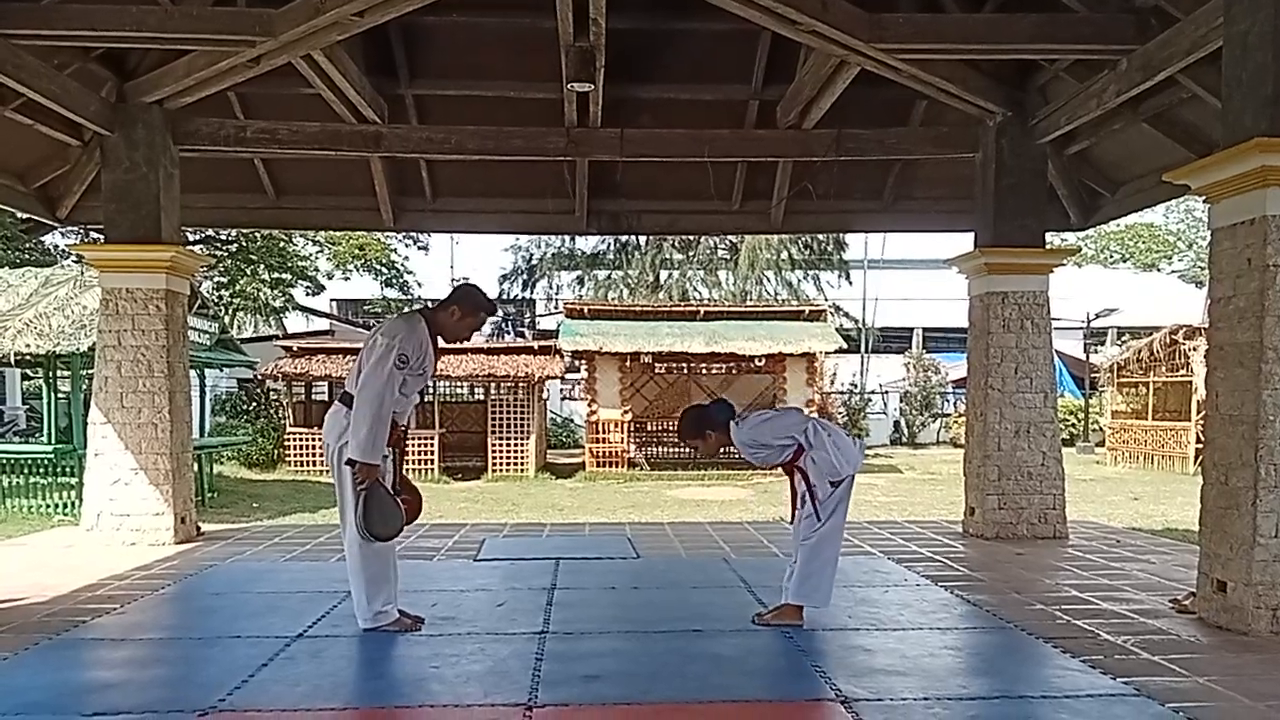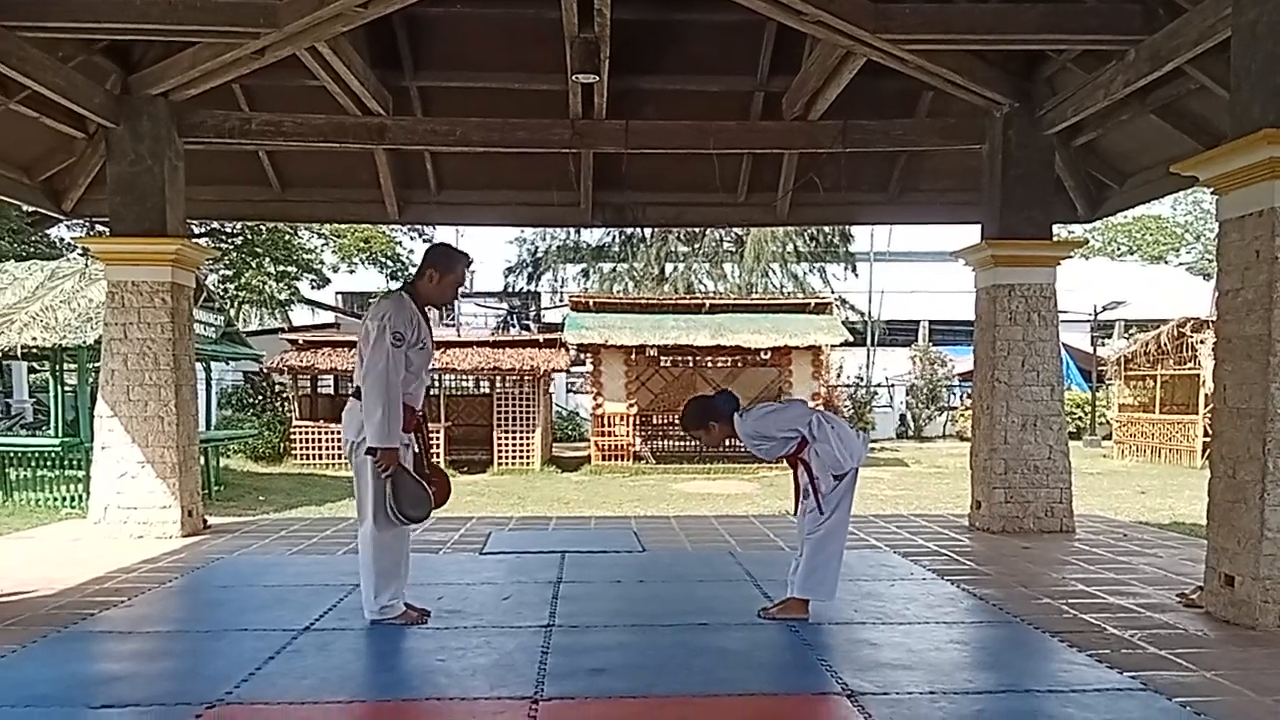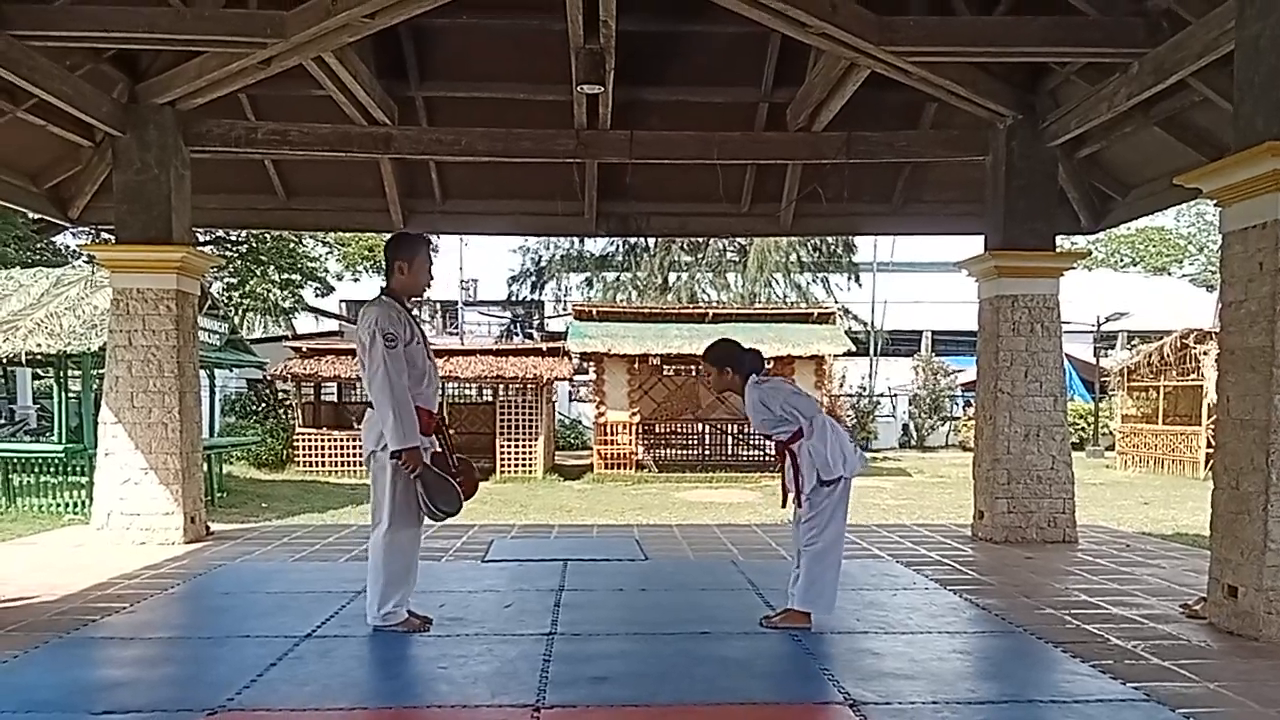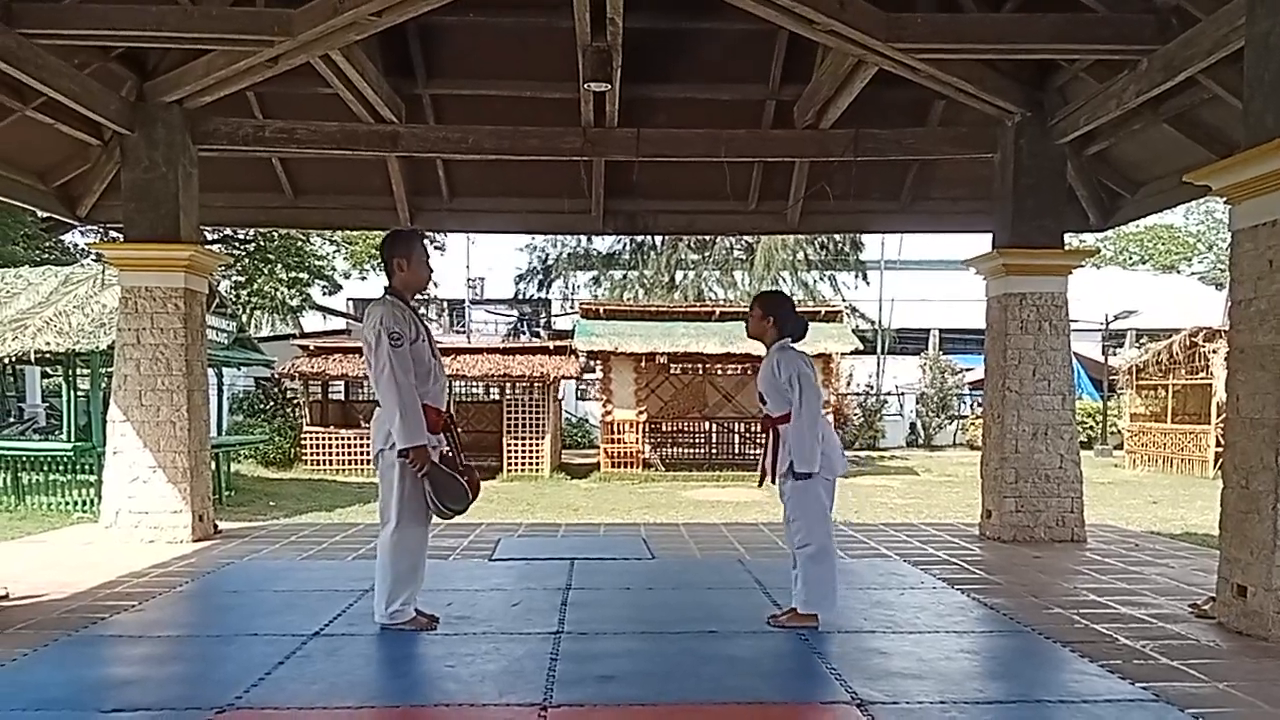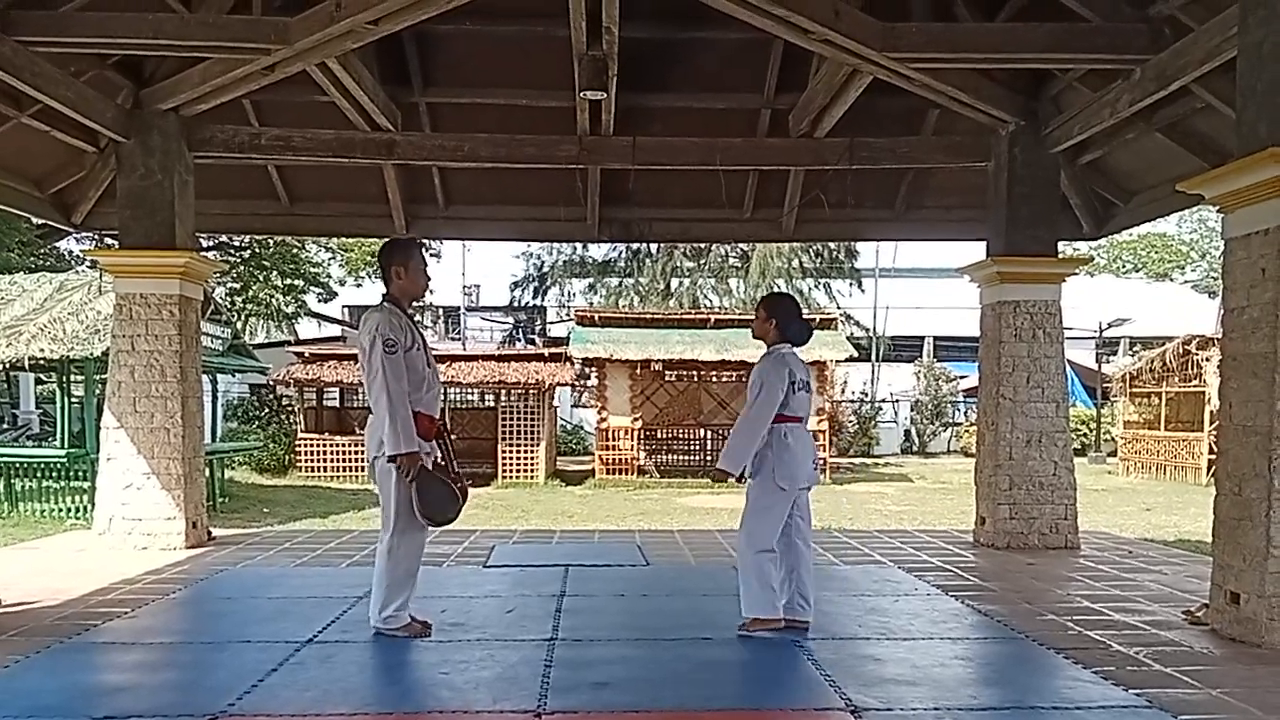
dt=0.3s
person 1, frame 1
left shoulder: (421, 335)
right shoulder: (405, 335)
right elbow: (373, 396)
left wrist: (378, 453)
right wrist: (366, 457)
left hip: (371, 433)
right hip: (355, 431)
left ankle: (384, 606)
right ankle: (376, 613)
person 1, frame 2
left shoulder: (412, 313)
right shoulder: (394, 312)
right elbow: (380, 382)
left wrist: (398, 439)
right wrist: (386, 443)
left hip: (393, 428)
right hip: (376, 426)
left knee: (395, 515)
right knee: (381, 517)
left ankle: (392, 599)
right ankle: (383, 606)
person 1, frame 3
left shoulder: (400, 315)
right shoulder: (382, 317)
right elbow: (389, 387)
right wrist: (407, 444)
left hip: (408, 432)
right hip: (395, 435)
left knee: (406, 523)
right knee: (394, 523)
left ankle: (394, 606)
right ankle: (386, 612)
person 1, frame 4
left shoulder: (405, 314)
right shoulder: (386, 316)
right elbow: (395, 386)
right wrist: (414, 442)
left hip: (416, 432)
right hip: (404, 433)
left knee: (414, 521)
right knee: (402, 522)
left ankle: (401, 605)
right ankle: (394, 611)
person 1, frame 5
left shoulder: (401, 322)
right shoulder: (383, 323)
right elbow: (387, 392)
right wrist: (404, 448)
left hip: (410, 437)
right hip: (398, 439)
left knee: (407, 527)
right knee: (403, 528)
left ankle: (393, 611)
right ankle: (388, 615)
person 2, frame 1
left shoulder: (746, 435)
right shoulder: (742, 431)
left elbow: (799, 424)
right elbow: (791, 417)
left hip: (830, 462)
right hip: (815, 466)
left knee: (814, 534)
right knee: (806, 534)
left ankle: (794, 609)
right ankle: (791, 603)
person 2, frame 2
left shoulder: (749, 427)
right shoulder: (746, 424)
left elbow: (802, 414)
right elbow: (794, 410)
left hip: (833, 456)
right hip: (824, 458)
left knee: (820, 528)
right knee: (811, 528)
left ankle: (799, 603)
right ankle: (797, 596)
person 2, frame 3
left shoulder: (760, 394)
right shoulder: (756, 391)
left elbow: (810, 415)
right elbow: (805, 408)
left wrist: (823, 470)
left hip: (822, 462)
right hip: (811, 461)
left knee: (817, 536)
right knee: (807, 535)
left ankle: (803, 611)
right ankle: (799, 605)
person 2, frame 4
left shoulder: (786, 359)
right shoulder: (779, 357)
left elbow: (808, 409)
left wrist: (803, 461)
left hip: (805, 455)
right hip: (797, 454)
left knee: (809, 533)
right knee: (801, 531)
left ankle: (809, 610)
right ankle: (804, 604)
person 2, frame 5
left shoulder: (773, 364)
right shoulder: (796, 364)
left elbow: (756, 417)
left wrist: (728, 462)
left hip: (777, 457)
right hip: (795, 454)
left knee: (755, 539)
right knee: (792, 539)
left ankle: (766, 612)
right ankle: (797, 612)
